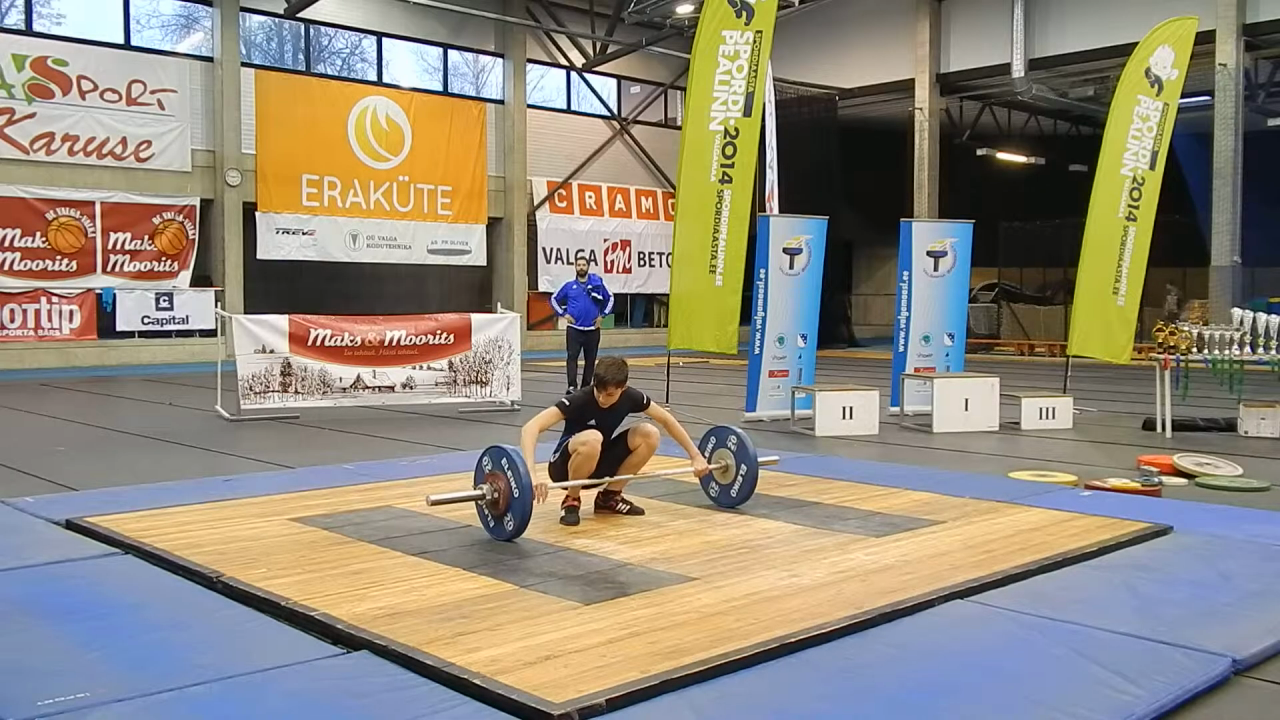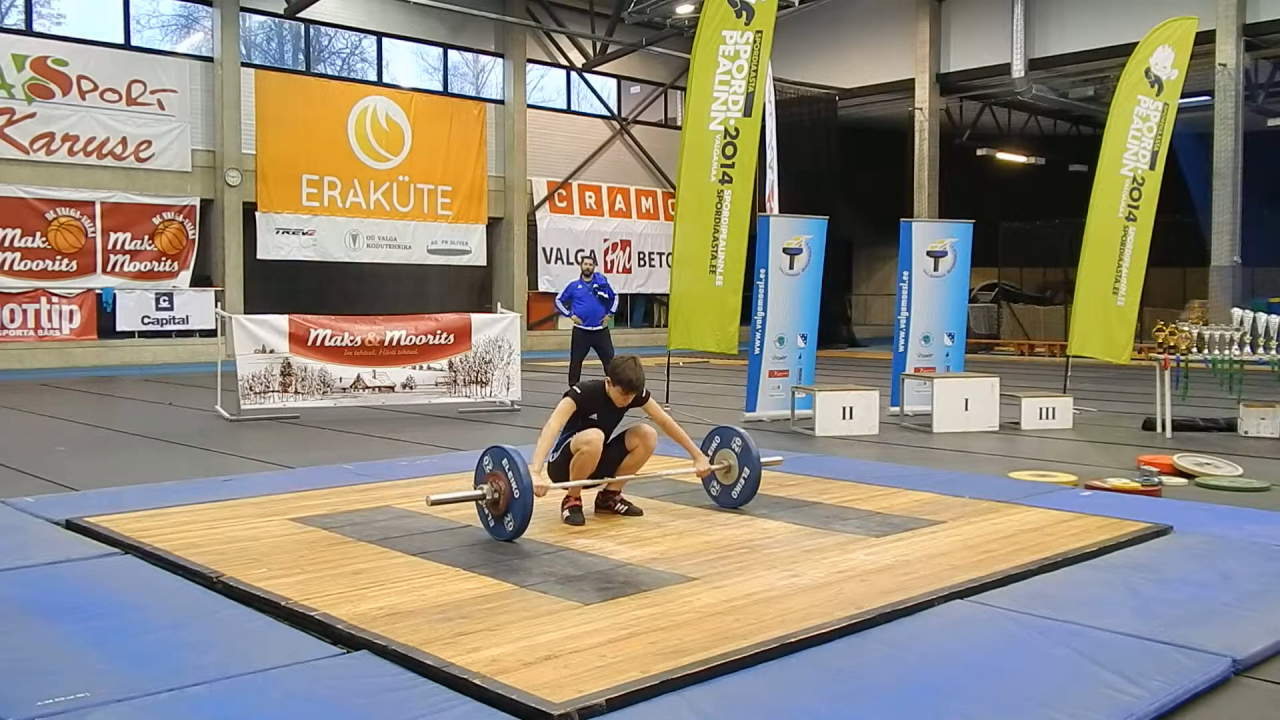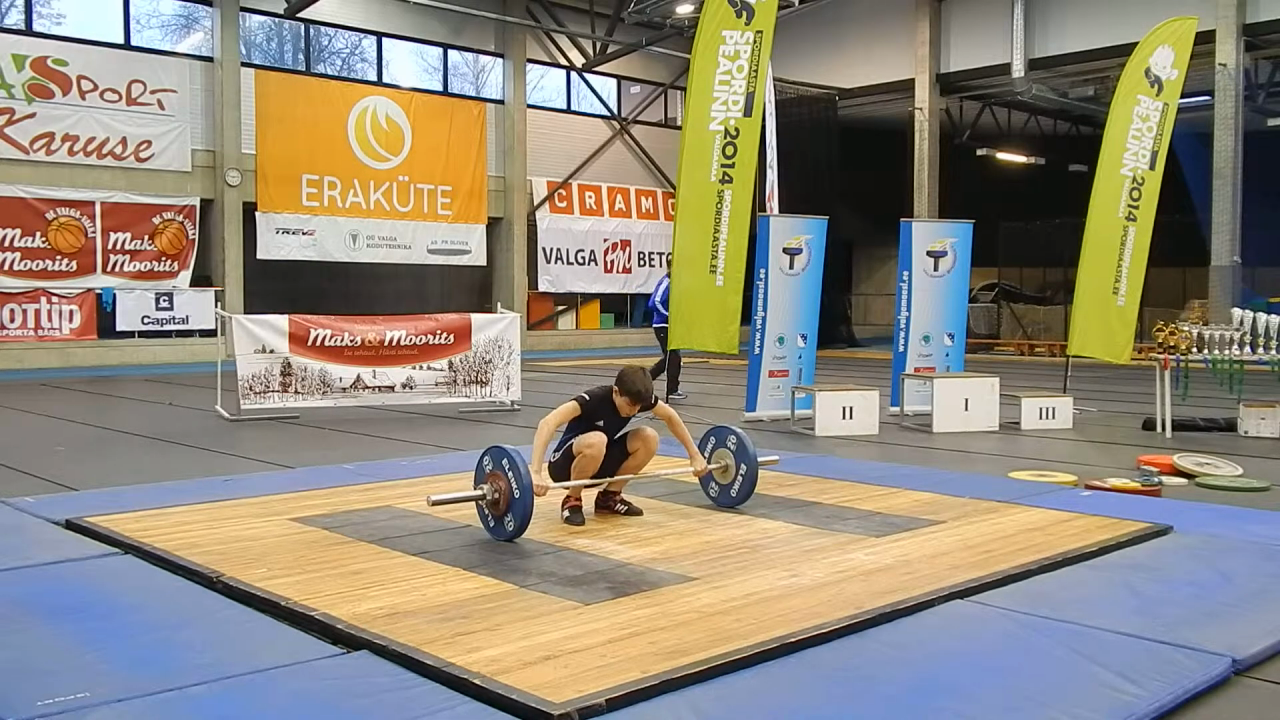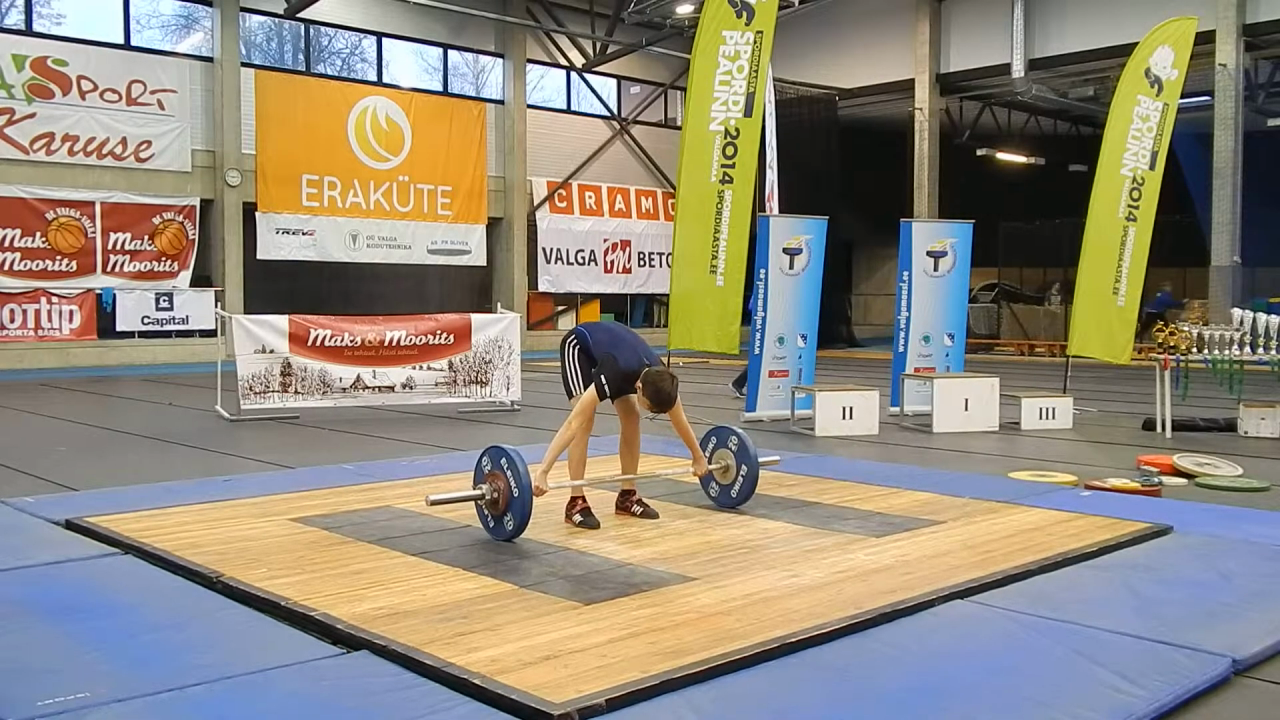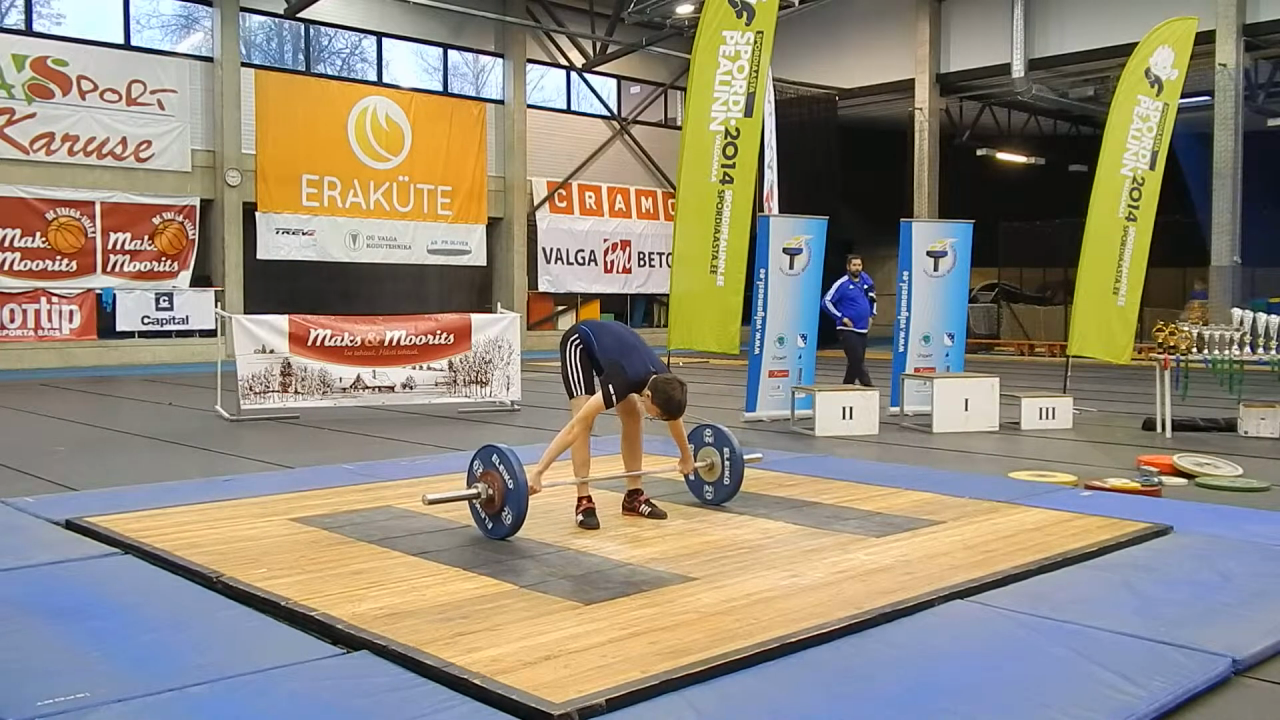
dt=1s
person 1, frame 1
left shoulder: (630, 396)
right shoulder: (579, 400)
left elbow: (666, 420)
right elbow: (530, 428)
left wrist: (695, 455)
right wrist: (531, 473)
left hip: (597, 465)
right hip: (564, 467)
left knee: (649, 434)
right knee: (592, 438)
left ankle: (609, 496)
right ankle: (571, 500)
person 1, frame 2
left shoulder: (634, 392)
right shoulder: (585, 392)
left elbow: (665, 422)
right elbow: (551, 427)
left wrist: (698, 455)
right wrist: (535, 473)
left hip: (594, 464)
right hip: (564, 466)
left knee: (647, 435)
right knee: (593, 437)
left ankle: (609, 496)
right ankle: (572, 501)
person 1, frame 3
left shoulder: (639, 396)
right shoulder: (593, 399)
left elbow: (671, 417)
right elbow: (546, 424)
left wrist: (695, 455)
right wrist: (536, 472)
left hip: (598, 463)
right hip: (564, 464)
left knee: (649, 438)
right knee: (596, 441)
left ankle: (609, 496)
right ankle: (572, 501)
person 1, frame 4
left shoulder: (661, 379)
right shoulder: (615, 373)
left elbow: (679, 420)
right elbow: (573, 423)
left wrist: (698, 457)
right wrist: (543, 471)
left hip: (609, 342)
right hip: (578, 344)
left knee: (632, 418)
right knee: (585, 419)
left ankle: (627, 496)
right ankle: (576, 502)
person 1, frame 5
left shoulder: (664, 383)
right shoulder: (623, 381)
left elbow: (675, 420)
right elbow: (575, 427)
left wrist: (687, 457)
right wrist: (538, 472)
left hip: (610, 338)
right hip: (579, 341)
left knee: (633, 417)
right knee: (585, 421)
left ankle: (634, 496)
right ankle: (584, 502)
